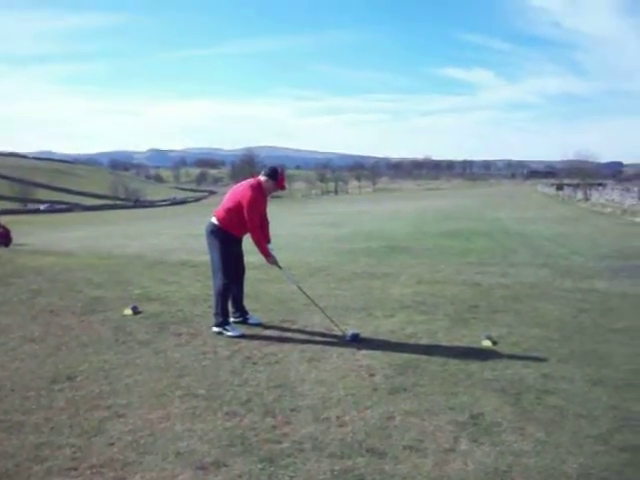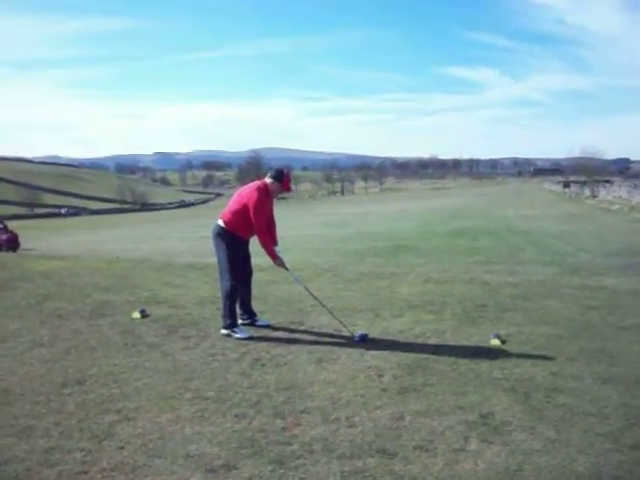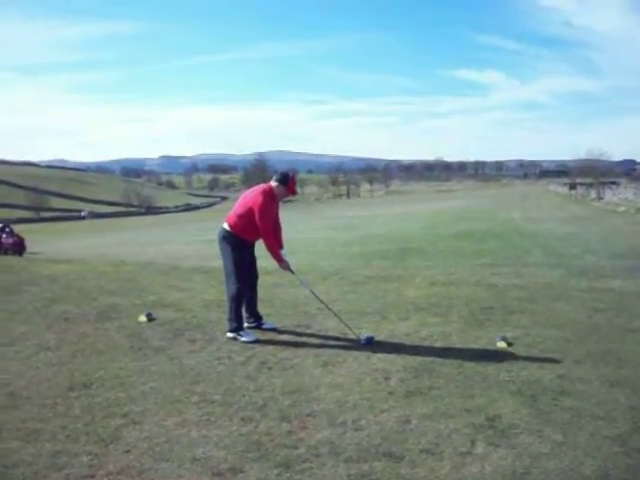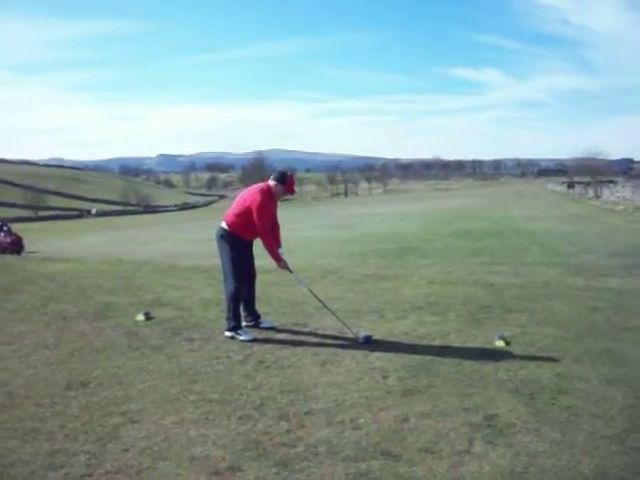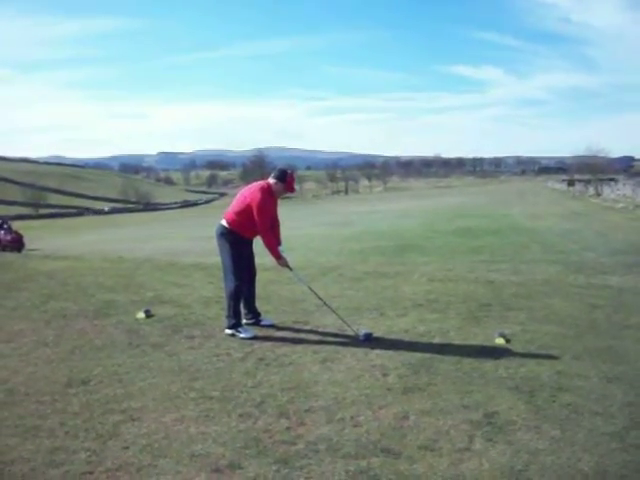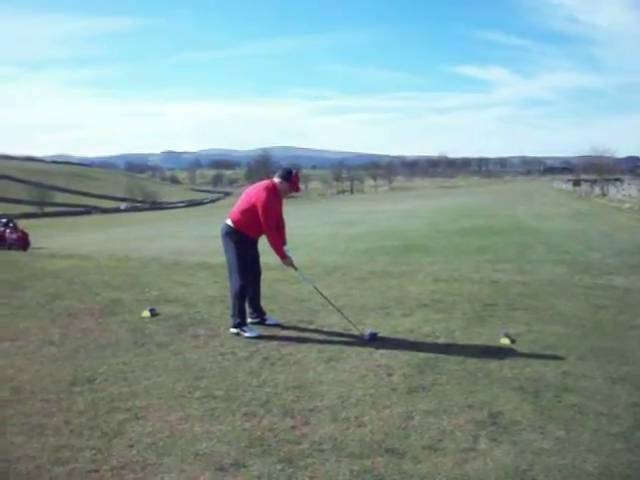
dt=0.3s
person 1, frame 1
left shoulder: (259, 191)
right shoulder: (251, 193)
left elbow: (263, 221)
right elbow: (254, 228)
left wrist: (268, 246)
right wrist: (267, 255)
left hip: (232, 234)
right hip: (220, 233)
left knee: (238, 274)
right knee: (224, 278)
left ankle: (238, 313)
right ankle: (220, 322)
person 1, frame 2
left shoulder: (266, 194)
right shoulder: (257, 195)
left elbow: (270, 223)
right elbow: (261, 231)
left wrist: (275, 248)
right wrist: (274, 257)
left hip: (239, 236)
right hip: (226, 235)
left knee: (245, 276)
right knee: (232, 280)
left ankle: (246, 316)
right ankle: (228, 325)
person 1, frame 3
left shoulder: (271, 197)
right shoulder: (262, 199)
left elbow: (275, 226)
right elbow: (266, 234)
left wrist: (281, 251)
right wrist: (280, 260)
left hip: (244, 239)
right hip: (232, 239)
left knee: (251, 280)
right knee: (238, 283)
left ankle: (253, 319)
right ankle: (234, 328)
person 1, frame 4
left shoulder: (269, 196)
right shoulder: (260, 198)
left elbow: (273, 225)
right elbow: (264, 233)
left wrist: (278, 250)
right wrist: (278, 258)
left hip: (242, 238)
right hip: (229, 237)
left knee: (249, 278)
right knee: (235, 282)
left ankle: (250, 318)
right ankle: (232, 327)
person 1, frame 5
left shoulder: (270, 194)
right shoulder: (260, 196)
left elbow: (274, 223)
right elbow: (264, 231)
left wrist: (279, 247)
right wrist: (278, 257)
left hip: (243, 236)
right hip: (230, 235)
left knee: (249, 276)
right knee: (236, 280)
left ankle: (251, 315)
right ankle: (233, 325)
person 1, frame 6
left shoulder: (275, 193)
right shoulder: (265, 195)
left elbow: (279, 222)
right elbow: (270, 230)
left wrist: (284, 247)
right wrist: (283, 256)
left hip: (248, 235)
right hip: (235, 234)
left knee: (254, 275)
right knee: (241, 279)
left ankle: (256, 315)
right ankle: (238, 324)
